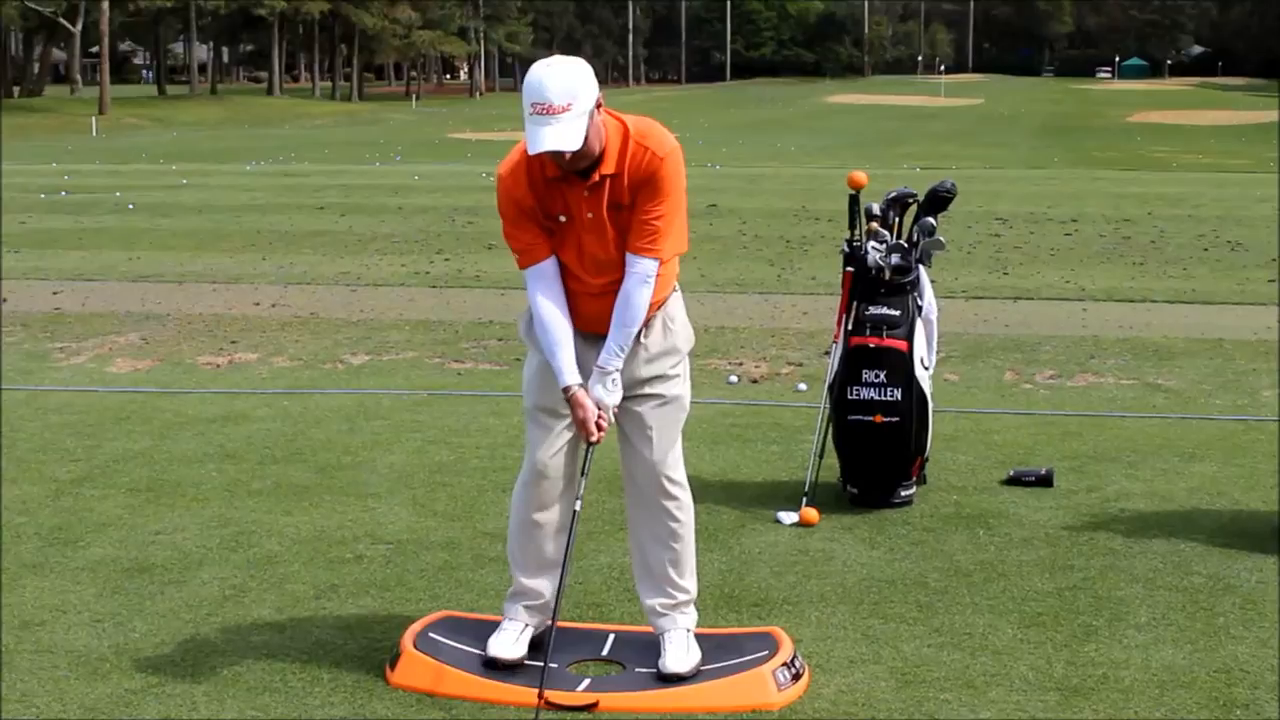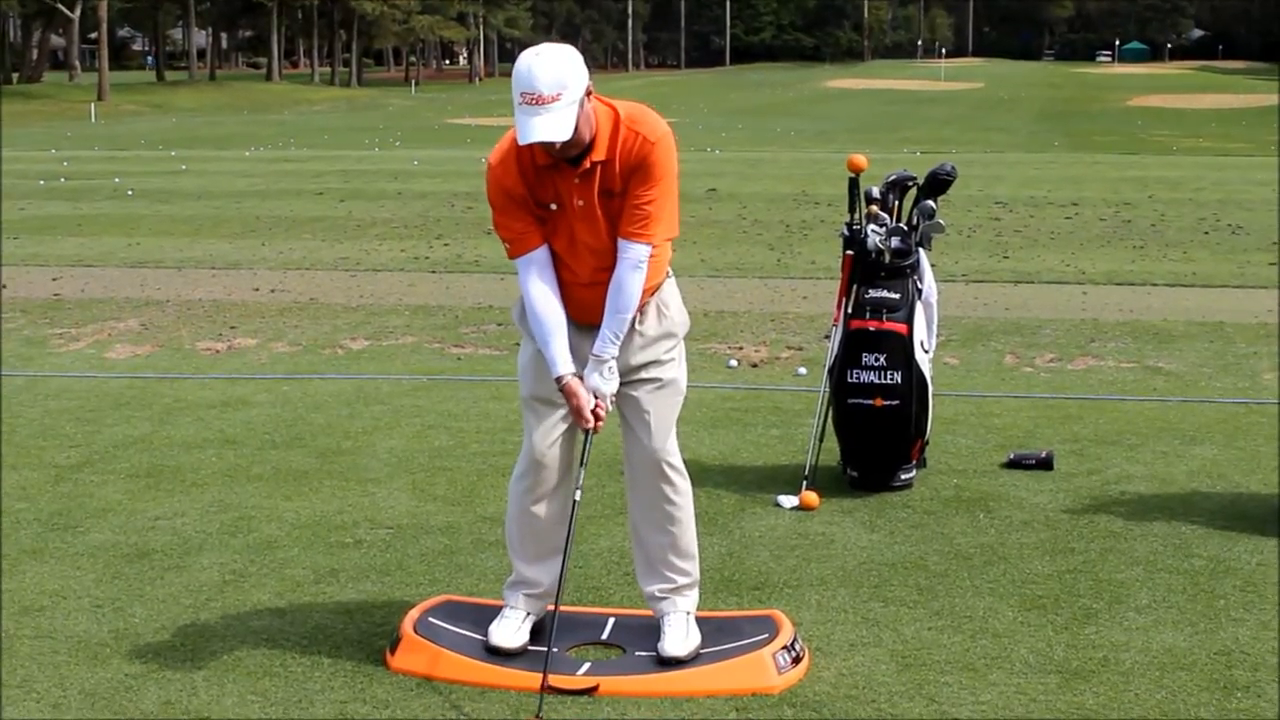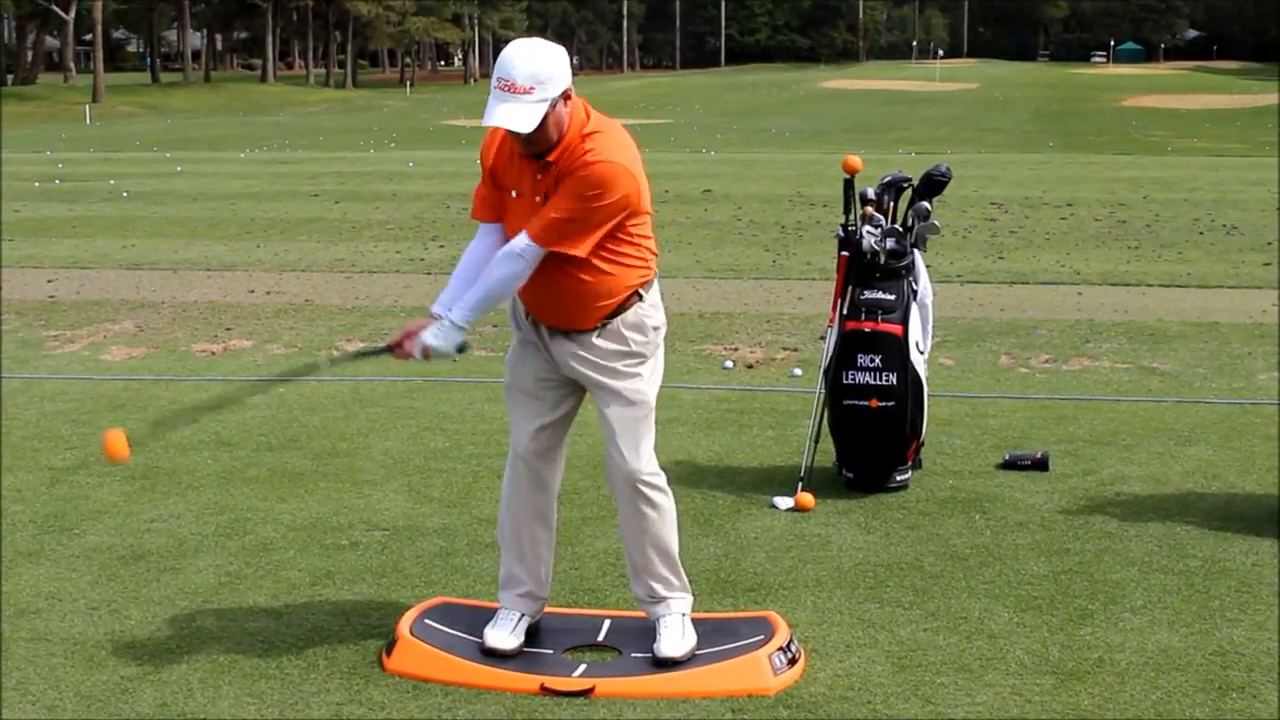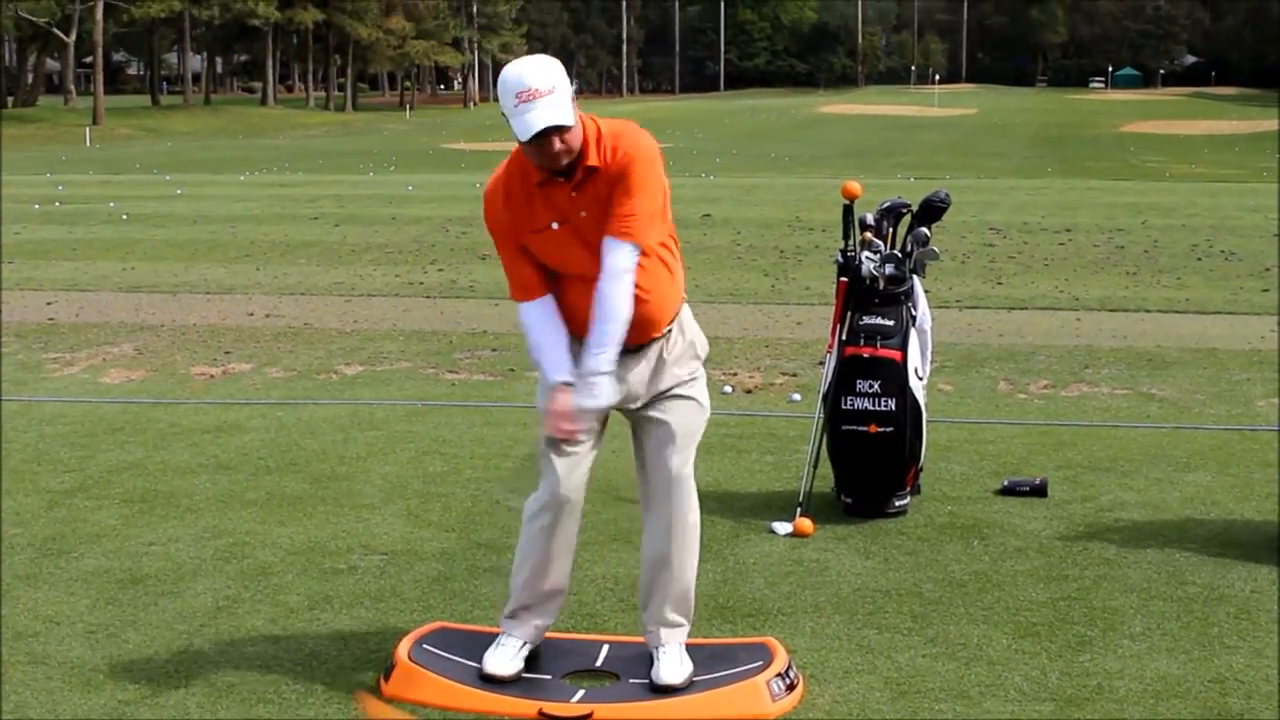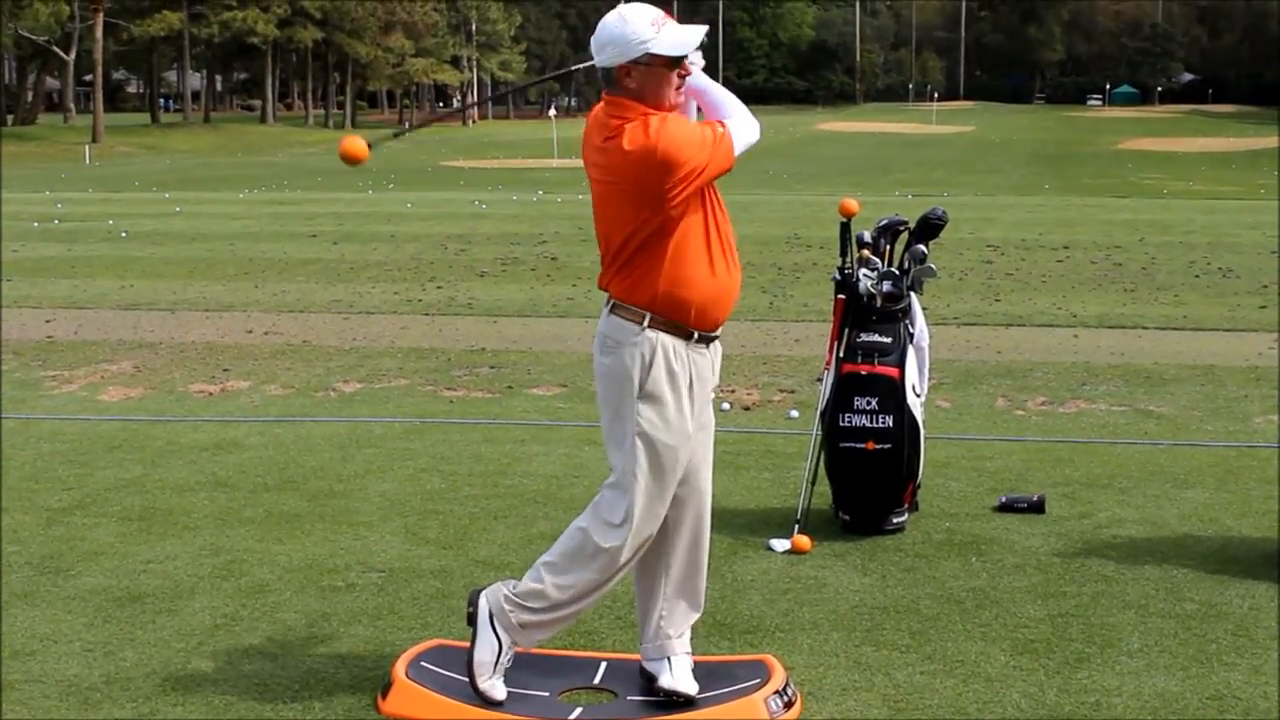
dt=1s
person 1, frame 1
left shoulder: (654, 153)
right shoulder: (517, 176)
left elbow: (642, 274)
right elbow: (544, 285)
left wrist: (610, 373)
right wrist: (572, 384)
left hip: (647, 329)
right hip: (564, 330)
left knee: (658, 474)
right knee: (544, 469)
left ankle: (673, 618)
right ankle: (525, 610)
person 1, frame 2
left shoulder: (646, 138)
right shoulder: (507, 165)
left elbow: (634, 259)
right elbow: (535, 274)
left wrist: (605, 361)
right wrist: (565, 374)
left hip: (642, 316)
right hip: (556, 319)
left knee: (656, 458)
right knee: (540, 458)
left ankle: (674, 602)
right ankle: (525, 597)
person 1, frame 3
left shoulder: (604, 160)
right shoulder: (500, 142)
left elbow: (523, 255)
right elbow: (488, 238)
left wrist: (452, 326)
right wrist: (440, 315)
left hip: (616, 329)
right hip: (535, 326)
left knee: (632, 467)
right knee: (530, 461)
left ankle: (669, 604)
right ankle: (521, 599)
person 1, frame 4
left shoulder: (628, 152)
right shoulder: (503, 195)
left elbow: (620, 272)
right elbow: (534, 301)
left wrist: (598, 379)
right wrist: (561, 386)
left hip: (663, 348)
right hip: (573, 354)
left knee: (672, 489)
right knee: (559, 492)
left ankle: (667, 633)
right ankle: (522, 626)
person 1, frame 5
left shoulder: (609, 120)
right shoulder: (659, 143)
right elbow: (744, 130)
left wrist: (681, 77)
right wrist: (696, 80)
left hip: (684, 347)
right hip: (653, 350)
left knee: (685, 506)
right knee: (633, 511)
left ankle: (666, 648)
right ankle: (509, 613)
